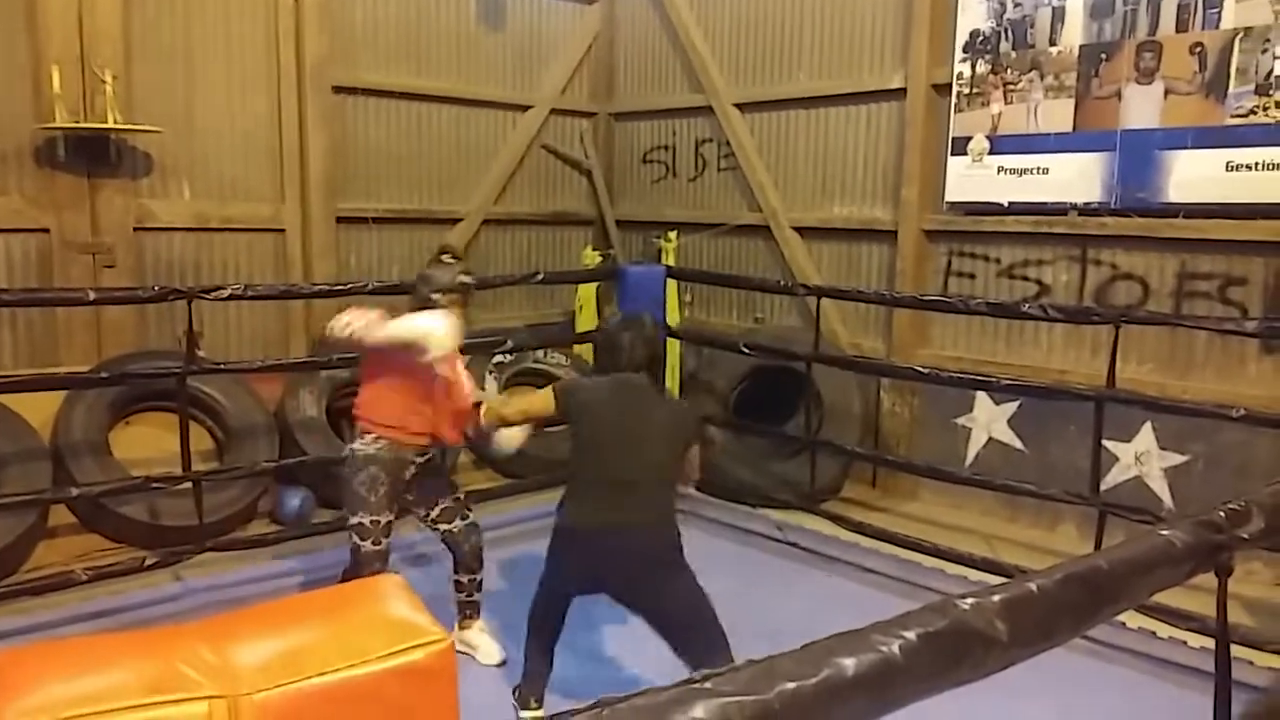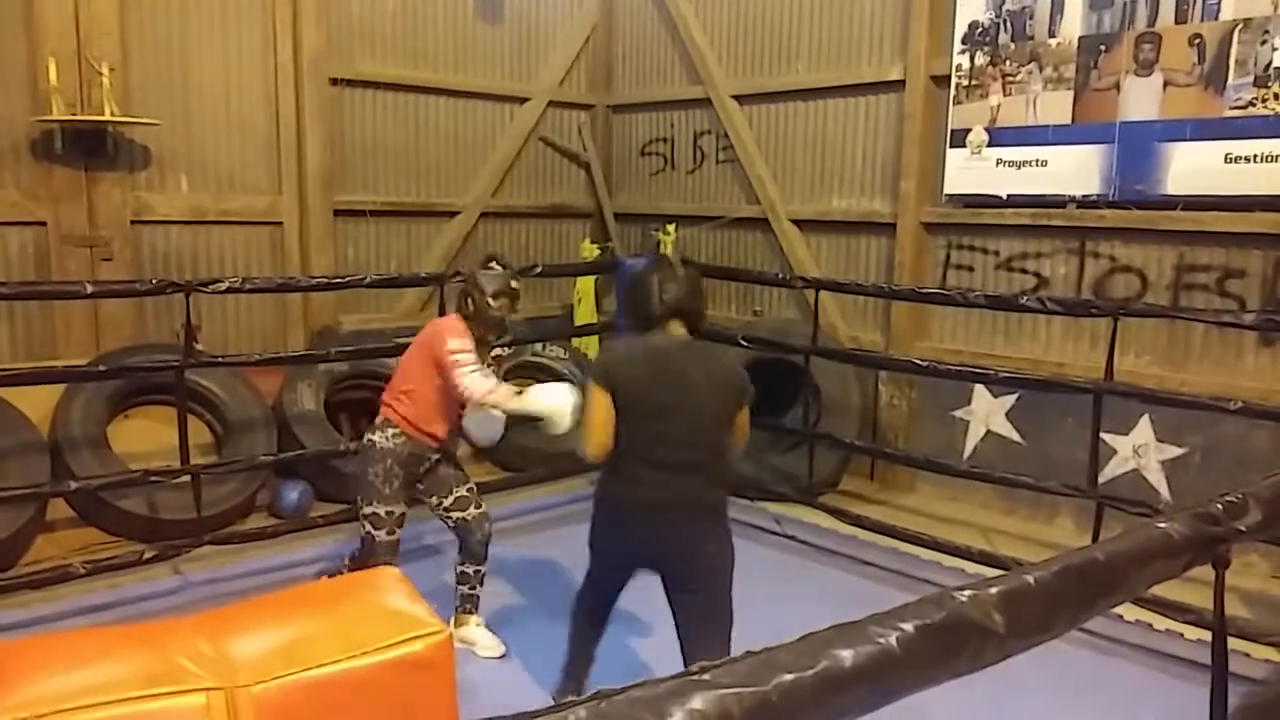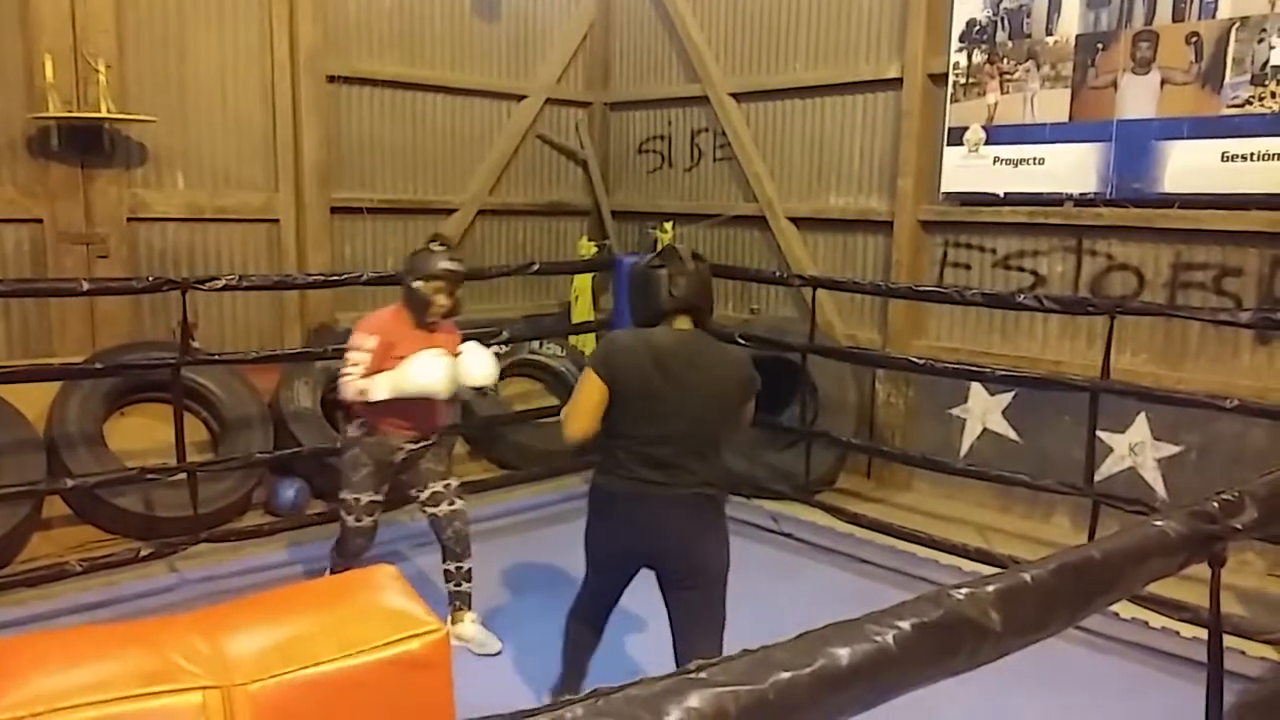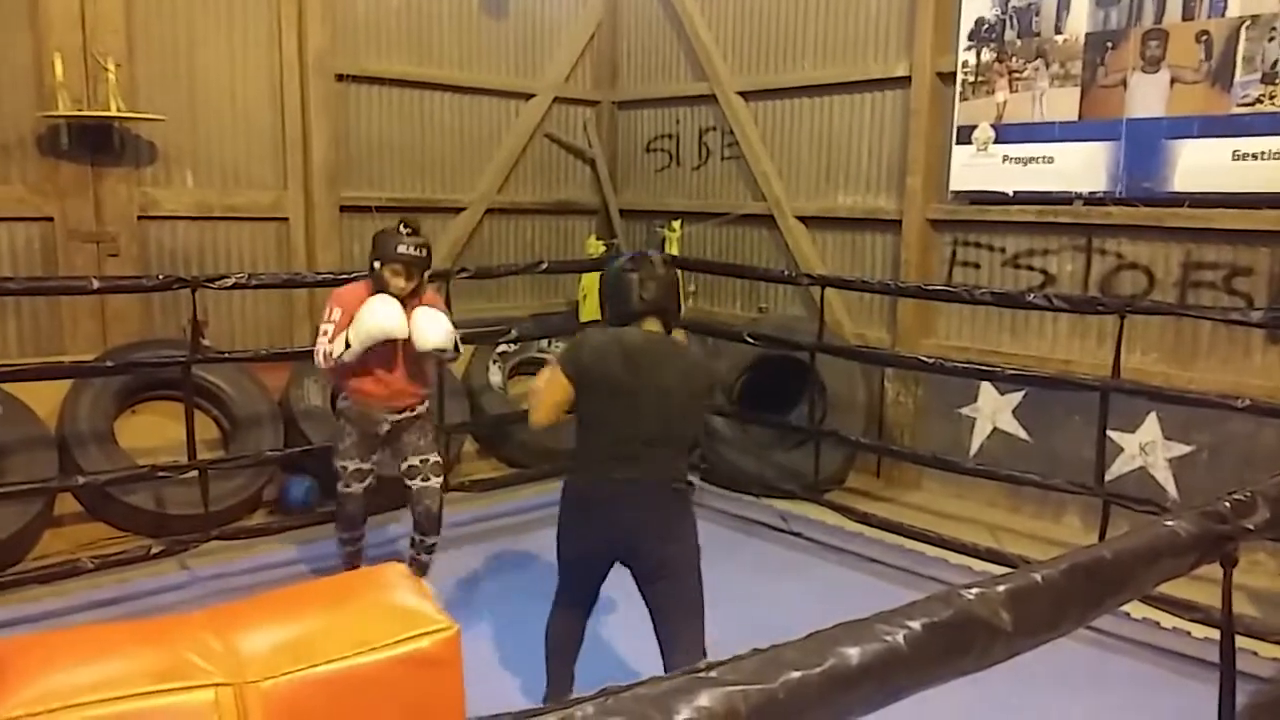
dt=0.3s
person 1, frame 1
left shoulder: (582, 393)
right shoulder: (681, 414)
left elbow: (509, 411)
left wrist: (487, 412)
left hip: (579, 543)
right hip: (651, 551)
left knee: (547, 608)
right knee: (713, 653)
person 1, frame 2
left shoulder: (616, 361)
right shoulder: (727, 370)
left elbow: (594, 447)
right elbow: (733, 445)
left hip: (623, 516)
right hip: (697, 523)
left knee: (596, 594)
right knee: (708, 656)
left ankle: (571, 693)
person 1, frame 3
left shoulder: (617, 350)
right shoulder: (734, 364)
left elbow: (574, 429)
right elbow: (740, 421)
left hip: (618, 511)
right hip: (694, 520)
left knee: (593, 603)
right knee: (701, 656)
left ankle: (566, 696)
person 1, frame 4
left shoulder: (589, 347)
right shoulder: (695, 366)
left elbow: (540, 416)
left wrist: (557, 375)
left hip: (590, 504)
right hip: (663, 511)
left knee: (570, 603)
right knee: (684, 644)
left ankle: (556, 702)
person 2, frame 1
left shoulder: (446, 351)
right shoulder: (393, 331)
left elbow: (462, 407)
right elbow: (343, 326)
right wrist: (405, 330)
left hip: (425, 459)
right hip: (377, 456)
left knee: (468, 538)
right knee: (368, 566)
left ankle: (468, 628)
person 2, frame 2
left shoulder: (472, 338)
right shoulder: (450, 332)
right elbow: (475, 390)
right wrist: (529, 402)
left hip: (436, 450)
right hip: (395, 447)
left knee: (477, 528)
right knee: (377, 552)
left ankle: (467, 623)
person 2, frame 3
left shoulder: (447, 332)
right shoulder: (378, 325)
right elbow: (348, 388)
left wrist: (467, 376)
right wrist: (395, 382)
left hip: (425, 444)
right hip: (372, 440)
left knee: (455, 527)
right knee: (355, 538)
left ankle: (462, 620)
person 2, frame 4
left shoulder: (429, 301)
right shoulder: (347, 298)
left elbow: (450, 344)
right elbow: (323, 356)
left wrist: (440, 340)
right wrist: (358, 336)
left hip: (412, 415)
right hip: (359, 414)
left knee: (428, 502)
right knee: (351, 505)
